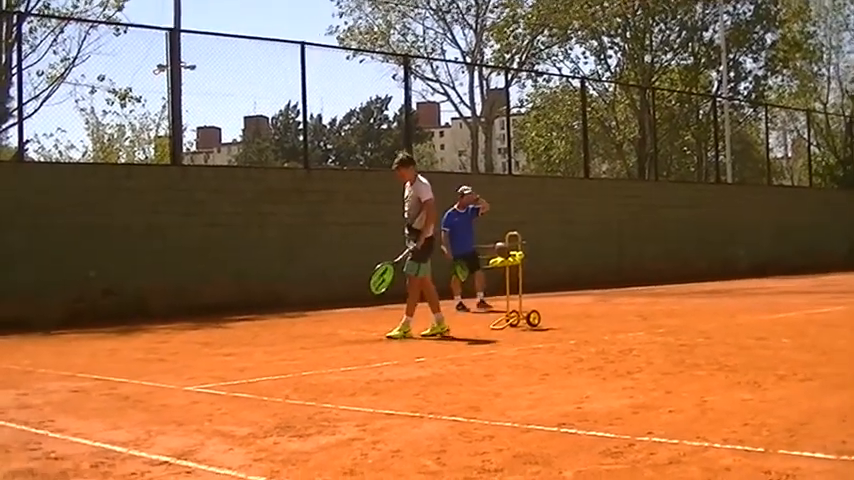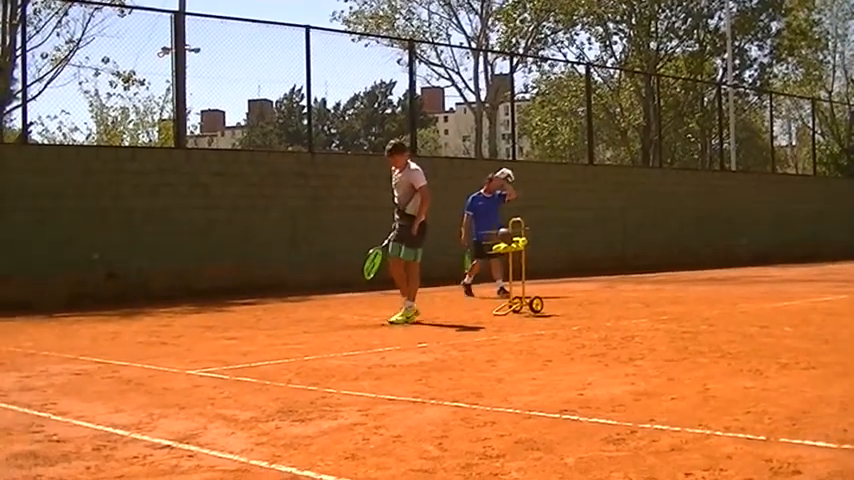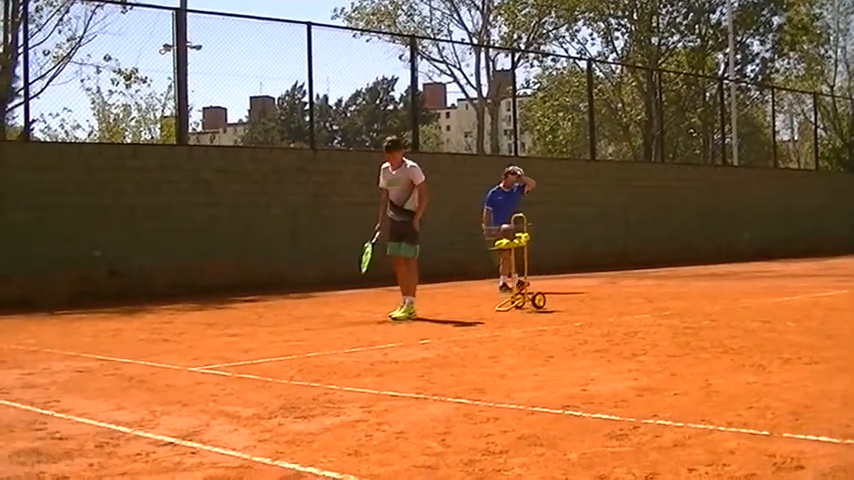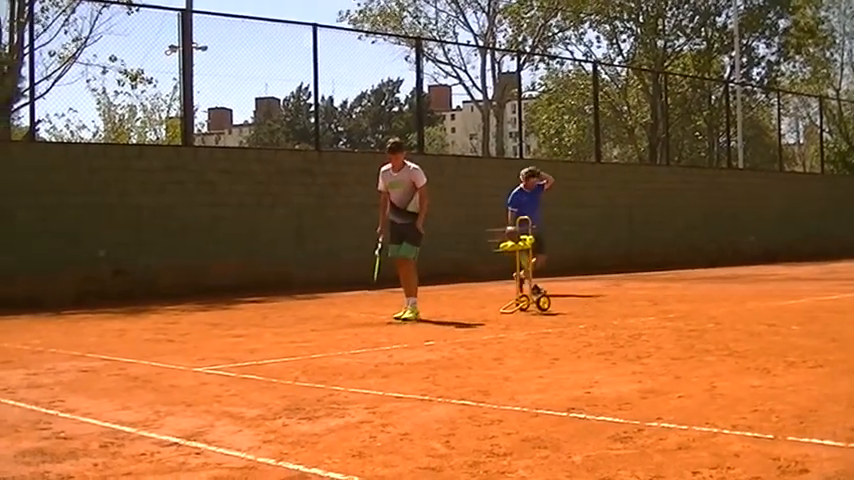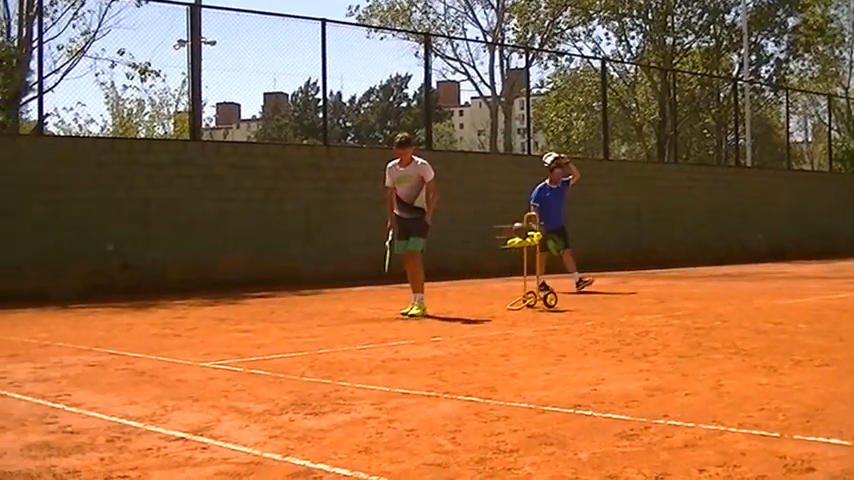
dt=0.4s
person 1, frame 1
left shoulder: (422, 186)
right shoulder: (408, 186)
left elbow: (431, 213)
left wrist: (421, 238)
left hip: (422, 240)
right hip: (414, 239)
left knee: (413, 282)
right knee: (425, 282)
left ankle: (405, 326)
right ankle: (440, 324)
person 1, frame 2
left shoulder: (414, 171)
right shoulder: (394, 171)
left elbow: (426, 199)
left wrist: (416, 223)
left hip: (414, 225)
right hip: (400, 224)
left knee: (411, 266)
right knee: (394, 265)
left ankle: (408, 310)
right ankle: (409, 305)
person 1, frame 3
left shoulder: (412, 169)
right shoulder: (384, 170)
left elbow: (423, 195)
left wrist: (416, 219)
right wrist: (381, 221)
left hip: (410, 221)
right hip: (394, 221)
left knee: (409, 262)
right knee: (398, 263)
left ankle: (410, 306)
right ankle: (404, 303)
person 1, frame 4
left shoulder: (414, 171)
right shoulder: (384, 172)
left elbow: (424, 198)
left wrist: (419, 222)
right wrist: (382, 224)
left hip: (412, 223)
right hip: (395, 223)
left knee: (408, 263)
right knee: (400, 265)
left ankle: (413, 307)
right ankle: (408, 305)
person 1, frame 5
left shoulder: (422, 166)
right shoulder: (391, 168)
left elbow: (433, 192)
left wrist: (429, 215)
right wrist: (390, 219)
left hip: (418, 217)
right hip: (401, 218)
left knee: (414, 258)
right knee: (407, 261)
left ankle: (420, 303)
right ankle: (415, 302)
person 2, frame 1
left shoulder: (471, 211)
right shoulder: (449, 215)
left elbow: (486, 207)
right elbow: (444, 234)
left wrist: (477, 198)
right wrist: (448, 251)
left hip: (470, 250)
right hip: (456, 253)
left knee: (479, 273)
right knee: (457, 277)
left ankle: (481, 300)
right ankle: (458, 302)
person 2, frame 2
left shoulder: (498, 196)
right shoulder: (474, 199)
left elbow: (513, 195)
right elbow: (467, 218)
left wrist: (504, 184)
right wrist: (465, 235)
left hip: (494, 236)
right hip: (480, 237)
left knee: (496, 260)
right knee: (479, 261)
left ankle: (500, 287)
right ankle: (467, 282)
person 2, frame 3
left shoulder: (517, 190)
right shoulder: (493, 194)
left elbow: (532, 184)
right elbow: (486, 213)
left wrist: (520, 177)
right wrist: (487, 229)
left hip: (513, 230)
right hip: (500, 230)
left knee: (506, 256)
right knee: (508, 254)
left ankle: (503, 282)
right ankle: (516, 280)
person 2, frame 4
left shoulder: (537, 189)
right shoulder: (516, 195)
left elbow: (551, 181)
right elbow: (511, 215)
left wrist: (538, 173)
right wrist: (514, 232)
left hip: (536, 231)
right hip: (524, 233)
left knee: (541, 257)
left ankle: (522, 275)
right ankle: (532, 285)
person 2, frame 5
left shoulder: (562, 185)
right shoulder: (540, 190)
left elbow: (577, 175)
right elbow: (534, 210)
left wrist: (567, 163)
left hip: (559, 228)
right hip: (545, 229)
left knee: (567, 252)
right knee: (542, 255)
left ankle: (578, 280)
right ankle: (540, 282)
